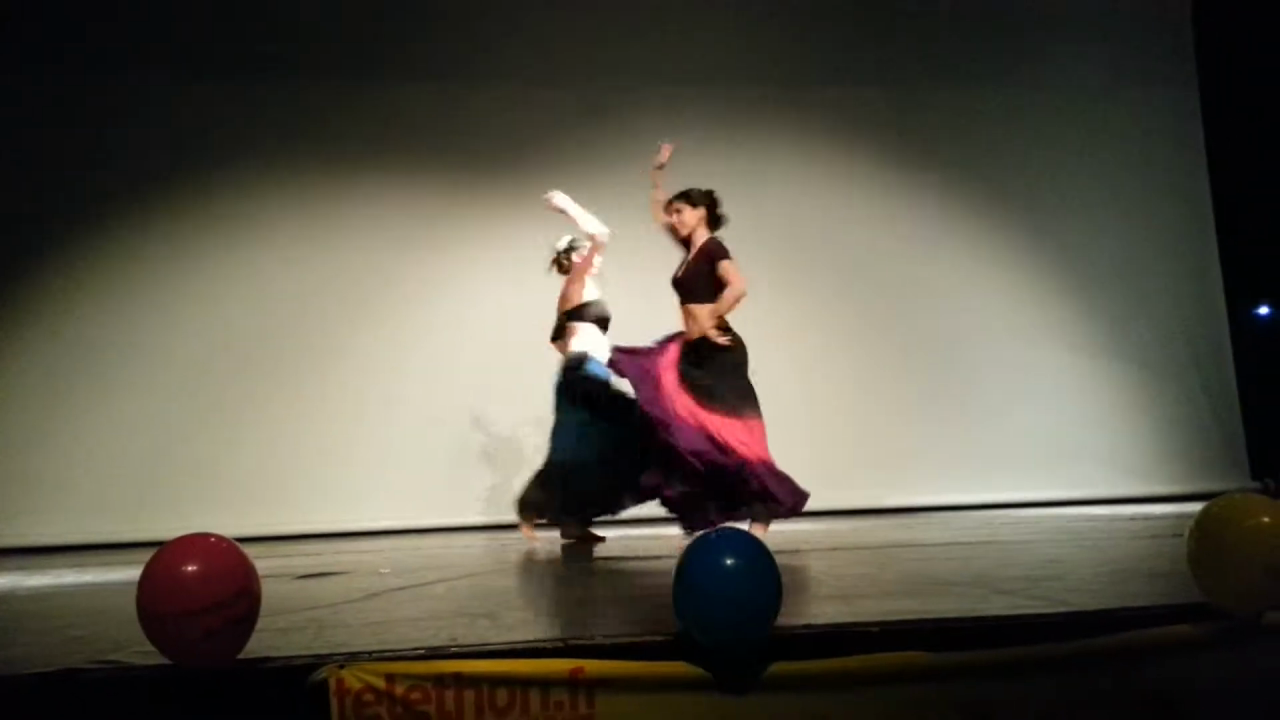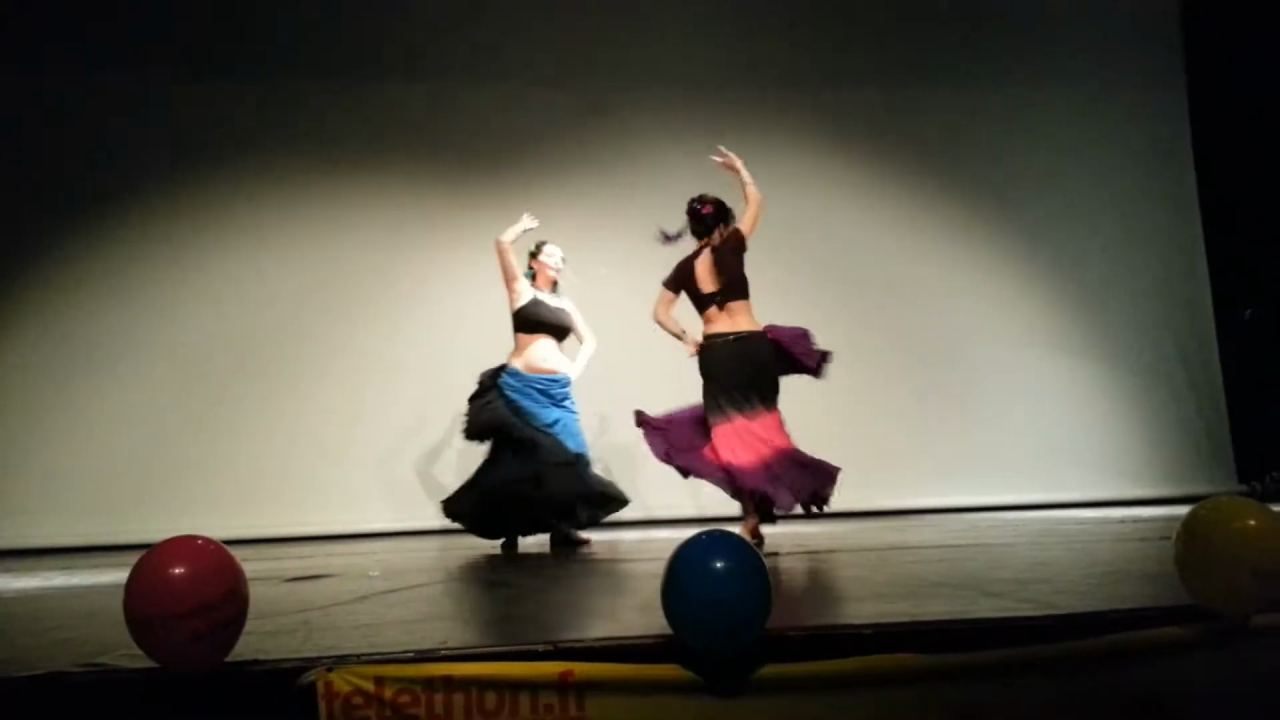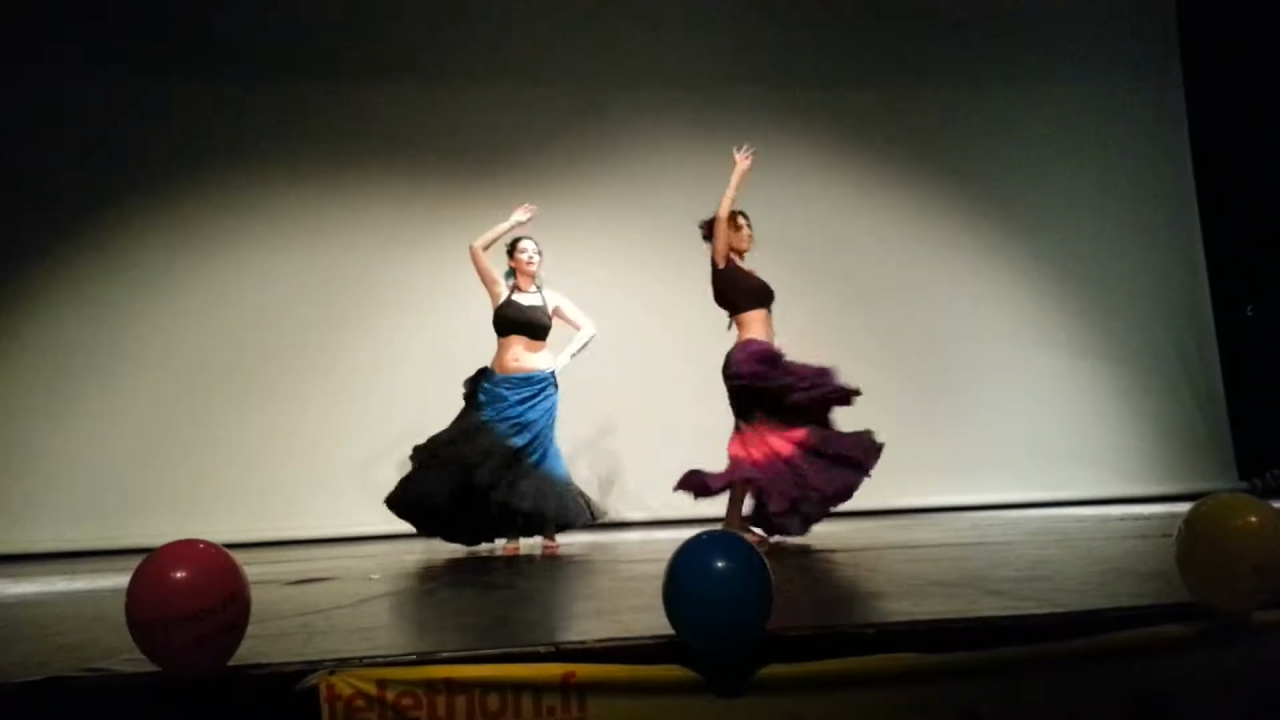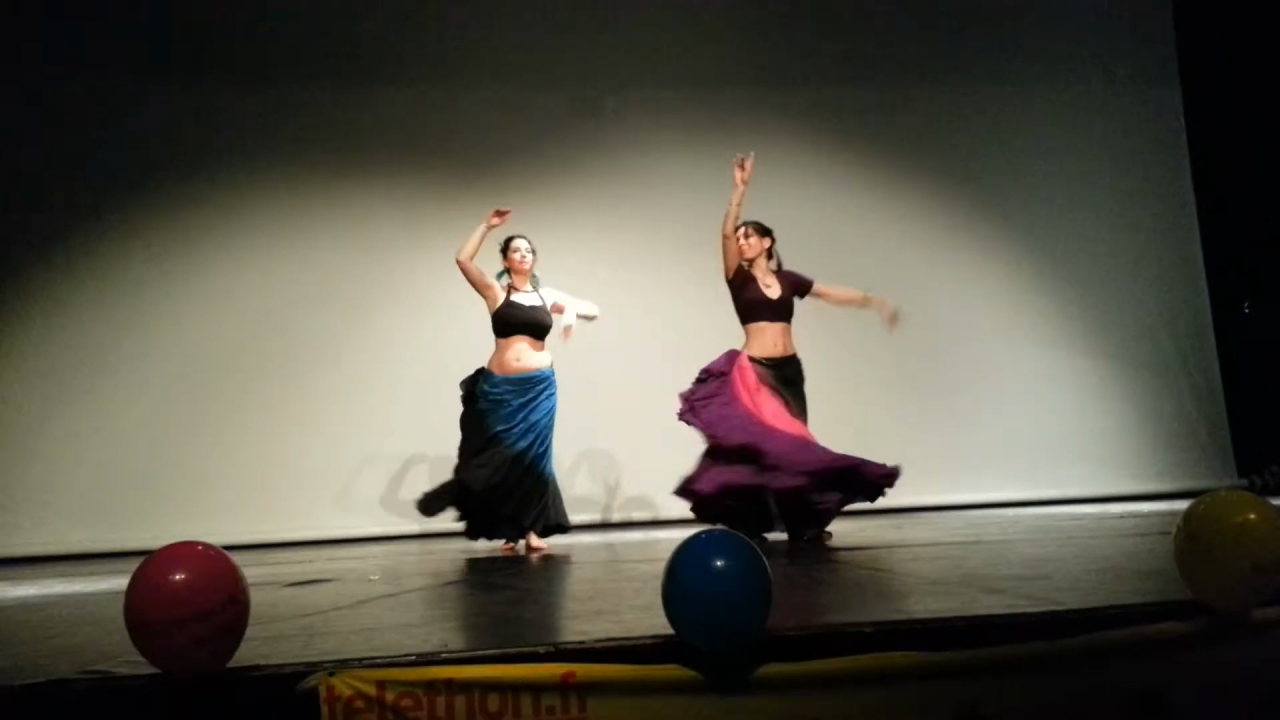
dt=0.3s
person 1, frame 1
left shoulder: (713, 249)
right shoulder: (692, 249)
left elbow: (739, 287)
right elbow: (657, 210)
left wrist: (712, 323)
right wrist: (659, 170)
left hip: (718, 353)
right hip: (691, 354)
left knee: (732, 432)
right knee: (688, 434)
left ankle: (759, 515)
right ankle: (698, 518)
person 1, frame 2
left shoulder: (681, 267)
right shoulder: (730, 249)
left elbow: (659, 315)
right elbow: (755, 201)
left wrist: (690, 339)
right wrist: (738, 165)
left hip: (714, 352)
right hip: (750, 345)
left knee: (731, 428)
right knee: (756, 425)
left ankle: (750, 513)
right ankle: (753, 515)
person 1, frame 3
left shoulder: (740, 274)
right shoulder: (723, 268)
right elbow: (722, 214)
right wrist: (739, 172)
left hip: (760, 361)
right hip: (752, 362)
left knee: (762, 438)
right knee: (764, 438)
left ankle: (738, 520)
right ankle: (737, 520)
person 1, frame 4
left shoulder: (790, 280)
right shoulder: (739, 279)
left elbow: (832, 292)
right elbow: (726, 233)
left wrist: (873, 301)
right wrist: (739, 189)
left hip: (787, 369)
right hip: (754, 371)
left knee: (794, 444)
right knee: (760, 438)
left ankle: (805, 518)
right ankle: (752, 520)
person 2, frame 1
left shoulder: (572, 294)
right shoulder: (577, 282)
left elbow: (557, 337)
right elbow: (599, 236)
right wrist: (570, 207)
left hip: (581, 374)
right hip: (585, 371)
left knee: (593, 444)
right knee: (575, 448)
left ankle: (572, 519)
right ankle: (533, 509)
person 2, frame 2
left shoulder: (564, 304)
right shoulder: (520, 290)
left elbow: (587, 339)
right elbow: (503, 243)
left wrist: (577, 366)
right wrist: (524, 225)
left hip: (557, 388)
right hip: (519, 384)
left knee: (566, 451)
right knee: (522, 453)
left ankle: (564, 527)
right ankle: (511, 528)
person 2, frame 3
left shoulder: (550, 298)
right shoulder: (500, 291)
left elbow: (588, 328)
right elbow: (476, 248)
left wrist: (564, 358)
right wrist: (512, 222)
left hip: (538, 386)
right hip: (499, 387)
left knee: (534, 451)
right knee: (494, 453)
left ankle: (547, 525)
right ankle: (511, 529)
person 2, frame 4
left shoulder: (547, 295)
right shoulder: (495, 291)
left elbow: (593, 310)
right elbow: (464, 261)
left wrist: (572, 312)
right wrist: (486, 227)
left hip: (538, 385)
right hip: (498, 386)
left knee: (532, 452)
right knee: (500, 453)
left ankle: (533, 528)
right ankle: (506, 528)
